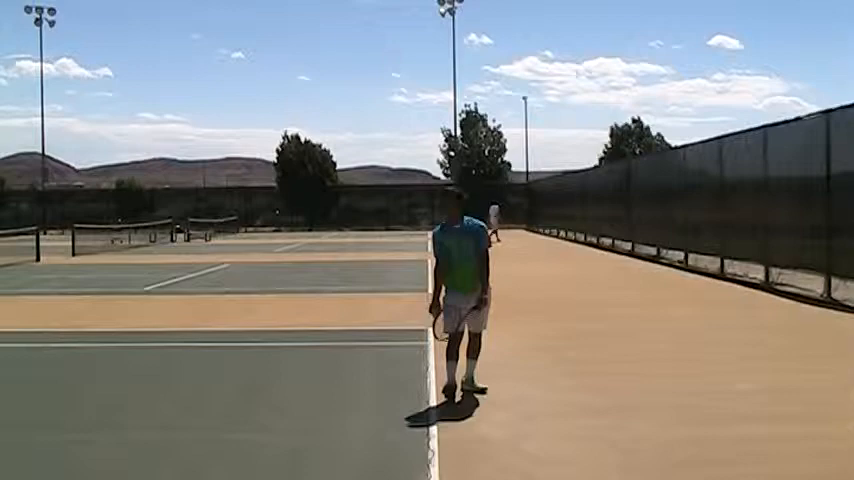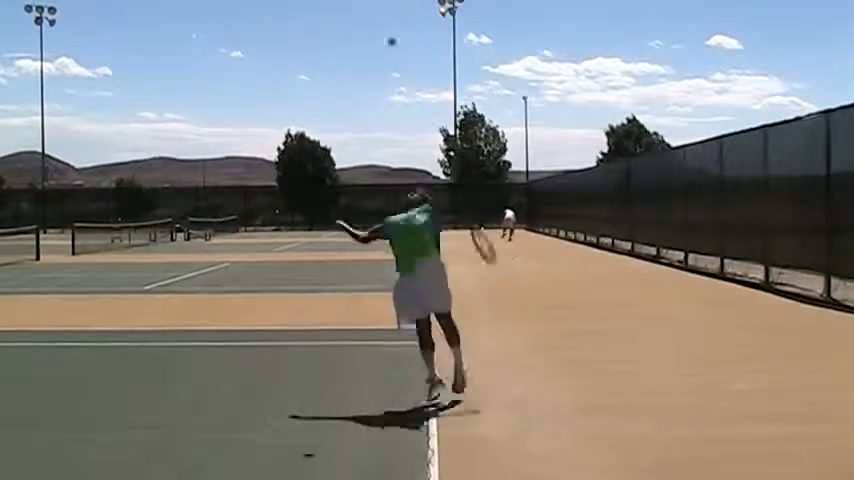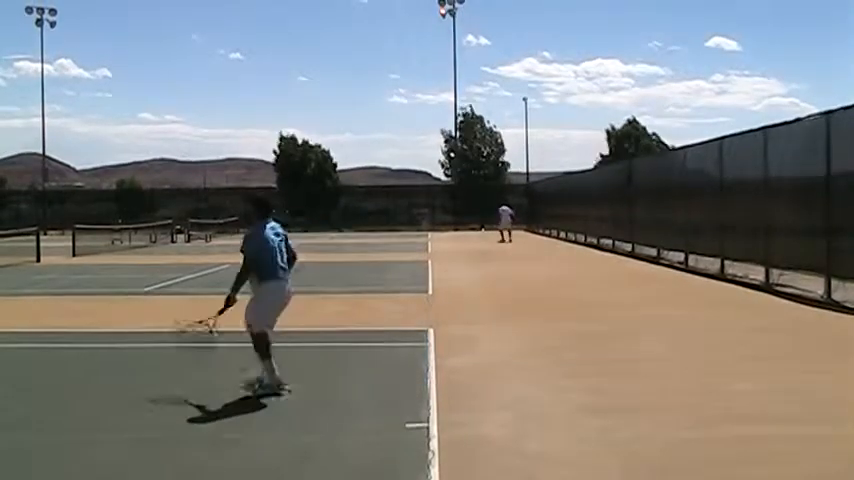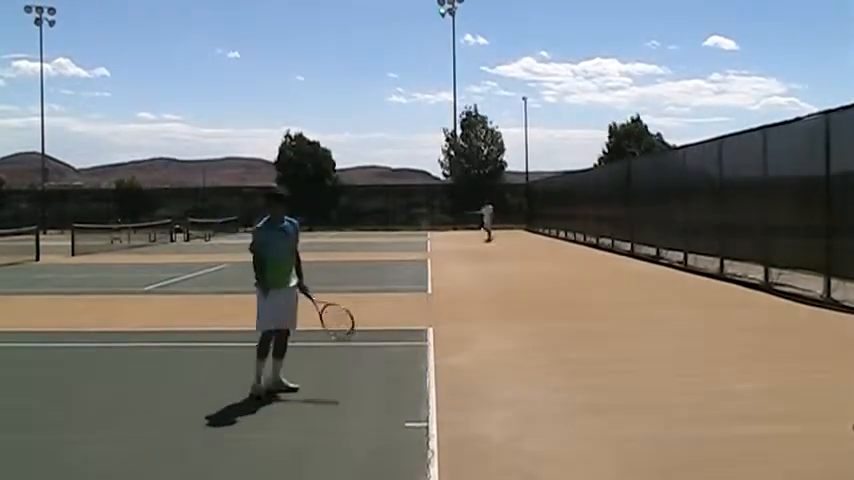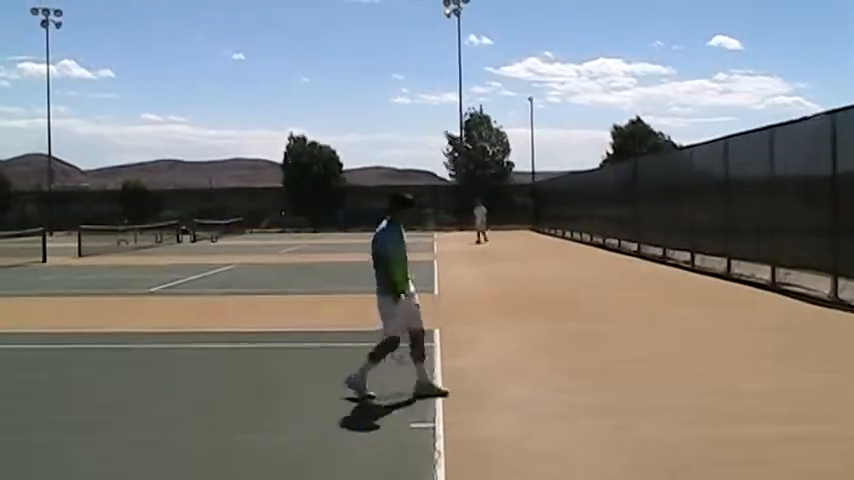
dt=1s
person 1, frame 1
left shoulder: (478, 228)
right shoulder: (439, 232)
left elbow: (485, 262)
right elbow: (439, 266)
left wrist: (485, 293)
right wrist: (435, 298)
left hip: (477, 291)
right hip: (454, 293)
left knee: (476, 334)
right knee: (455, 335)
left ankle: (469, 379)
right ankle: (450, 382)
person 1, frame 2
left shoulder: (427, 214)
right shoulder: (391, 222)
right elbow: (364, 238)
right wrist: (344, 226)
left hip: (429, 268)
right hip: (408, 276)
left knee: (445, 318)
right knee: (422, 324)
left ankle: (459, 367)
right ankle: (433, 376)
person 1, frame 3
left shoulder: (253, 234)
right shoulder: (277, 228)
left elbow: (247, 268)
right elbow: (293, 257)
left wrist: (232, 294)
left hip: (268, 287)
right hip: (283, 286)
left knee: (258, 332)
right knee: (259, 331)
left ankle: (273, 381)
right ankle: (268, 377)
person 1, frame 4
left shoulder: (292, 226)
right shoulder: (261, 230)
right elbow: (257, 262)
left wrist: (300, 279)
right wrist: (264, 287)
left hip: (288, 287)
right hip: (270, 289)
left knee: (284, 331)
right knee: (269, 332)
left ankle: (276, 378)
right ankle: (258, 381)
person 1, frame 5
left shoulder: (398, 229)
right shoulder: (385, 233)
right elbow: (379, 263)
right wrist: (393, 289)
left hip: (407, 290)
right hip: (392, 294)
left knee: (417, 335)
right knee: (392, 340)
left ankle: (423, 383)
right ankle: (358, 378)
